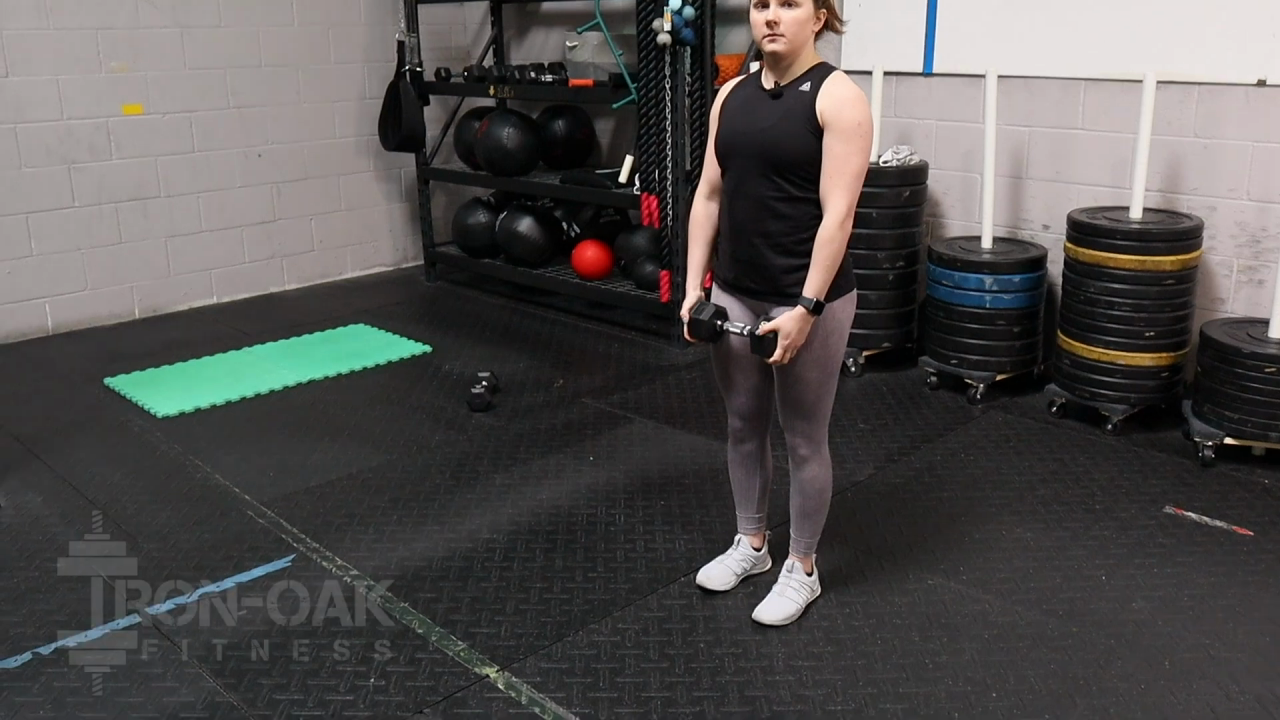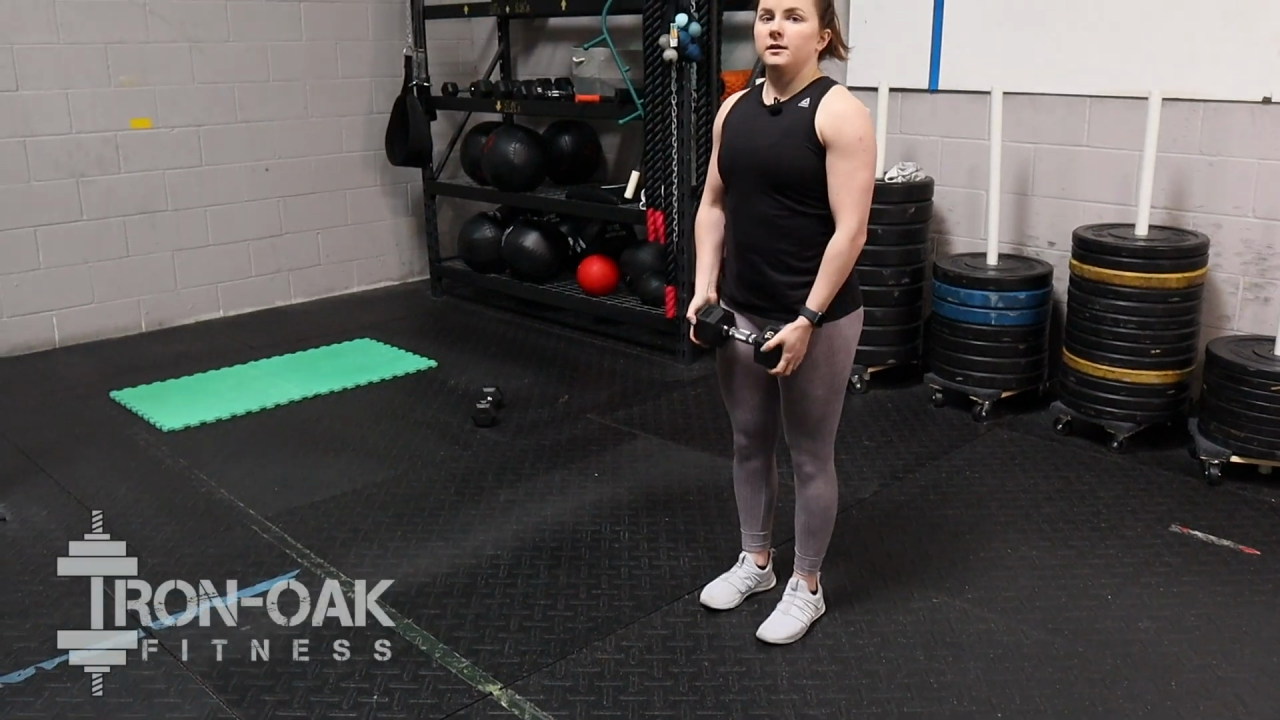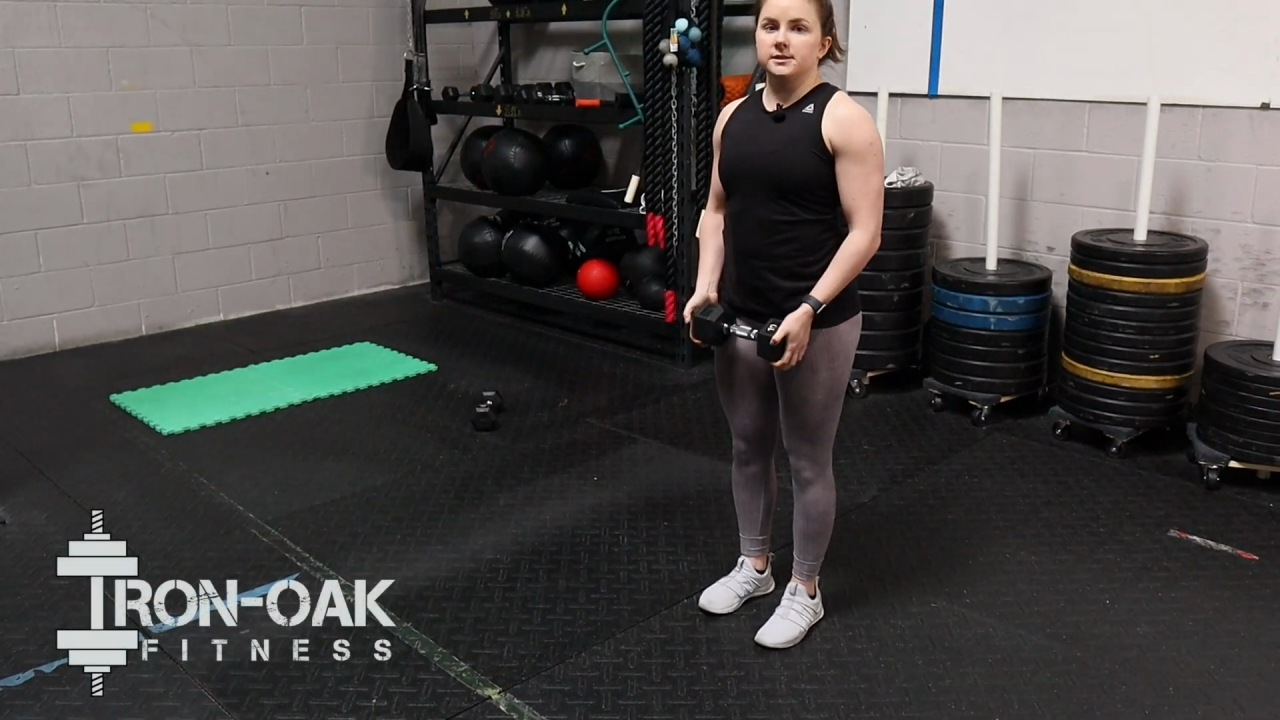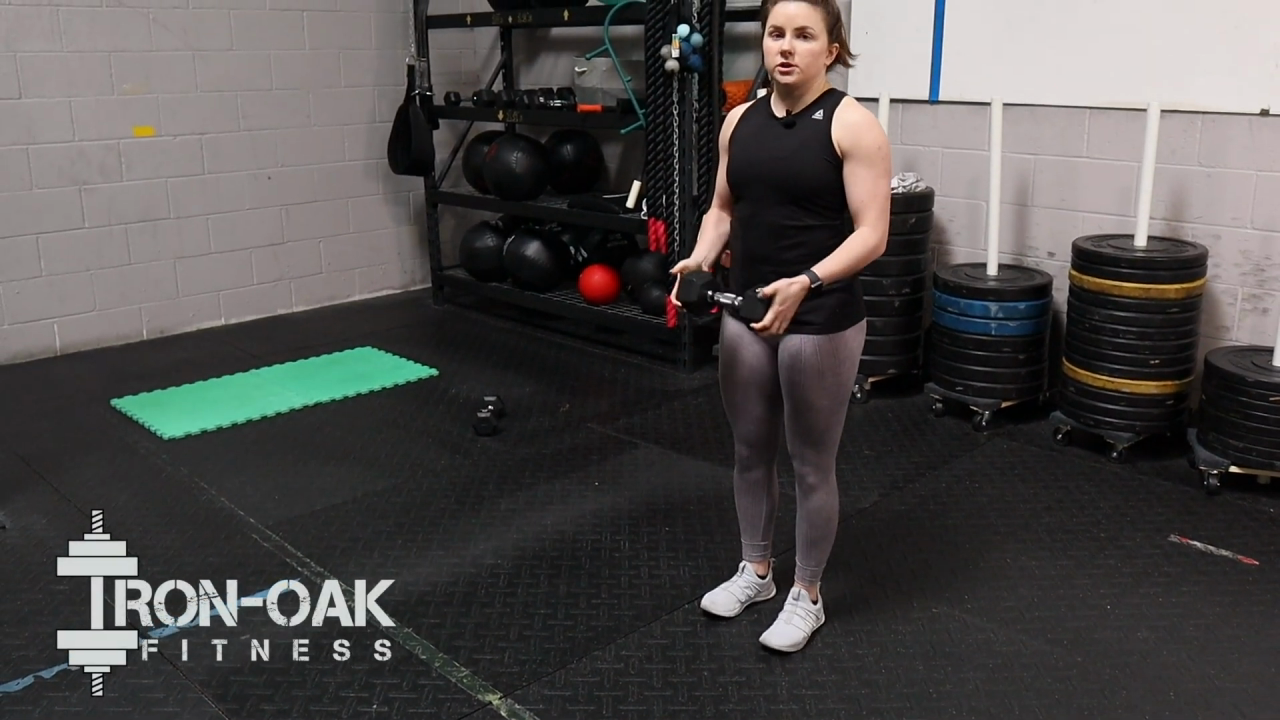
dt=0.5s
person 1, frame 1
left shoulder: (838, 96)
right shoulder: (732, 94)
left elbow: (838, 213)
right elbow: (709, 195)
left wrist: (806, 308)
right wrist: (694, 282)
left hip: (807, 297)
right hip: (735, 291)
left knee: (803, 437)
right knee: (742, 424)
left ankle: (802, 568)
right ankle: (750, 542)
person 1, frame 2
left shoulder: (839, 112)
right shoulder: (735, 108)
left elbow: (851, 230)
right elbow: (714, 205)
left wrist: (807, 320)
right wrist: (705, 285)
left hip: (816, 315)
right hip: (742, 309)
left knee: (809, 454)
right knee: (749, 440)
left ankle: (807, 586)
right ankle: (754, 560)
person 1, frame 3
left shoulder: (843, 118)
right shoulder: (733, 115)
left elbow: (865, 231)
left wrist: (809, 309)
right wrist: (706, 285)
left hip: (816, 319)
right hip: (743, 313)
left knee: (807, 459)
right knee: (747, 446)
left ankle: (804, 591)
right ankle: (753, 565)
person 1, frame 4
left shoulder: (851, 124)
right shoulder: (741, 119)
left elbow: (872, 233)
left wrist: (805, 283)
right wrist: (701, 257)
left hip: (822, 322)
right hip: (745, 315)
left knee: (810, 465)
right knee: (750, 451)
left ankle: (807, 595)
right ankle: (755, 570)
